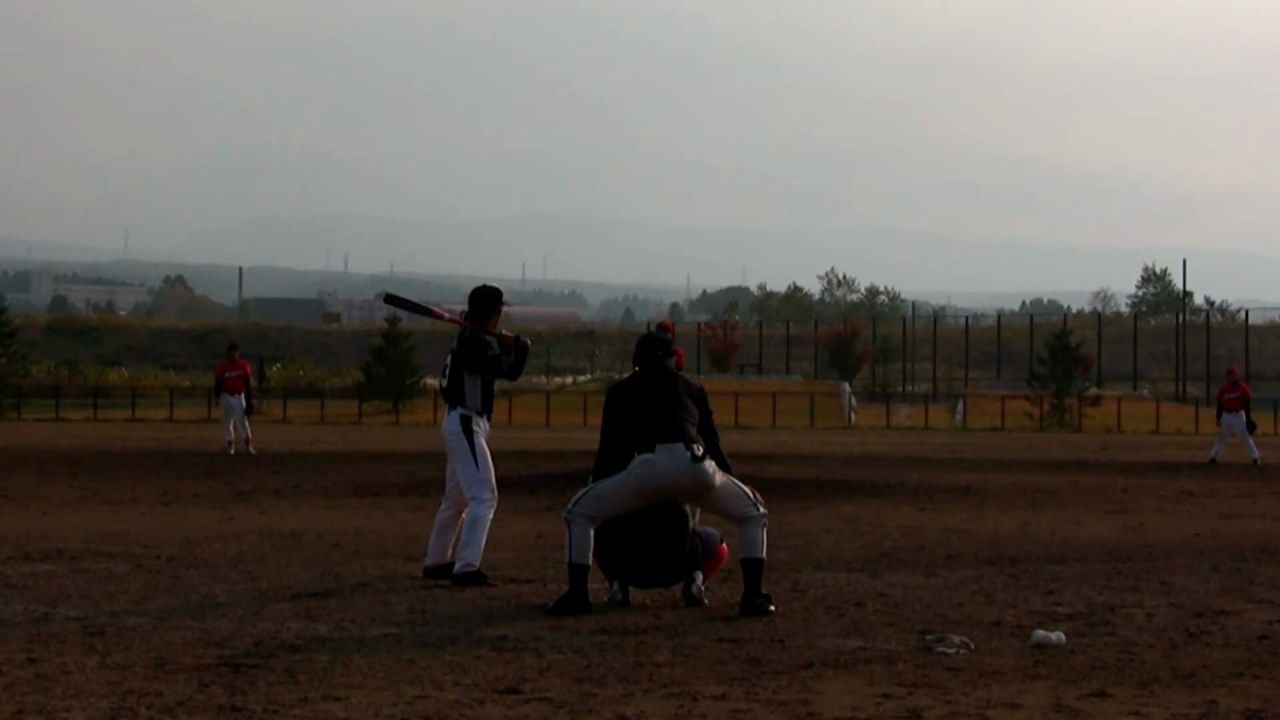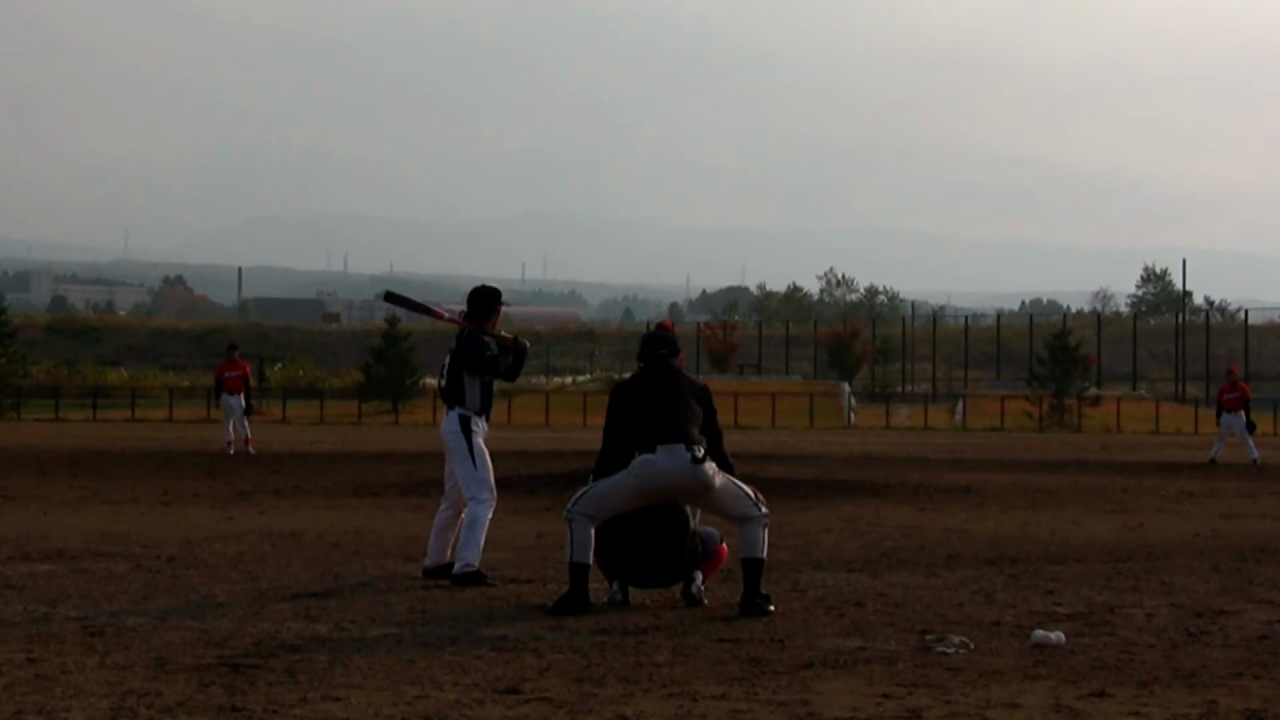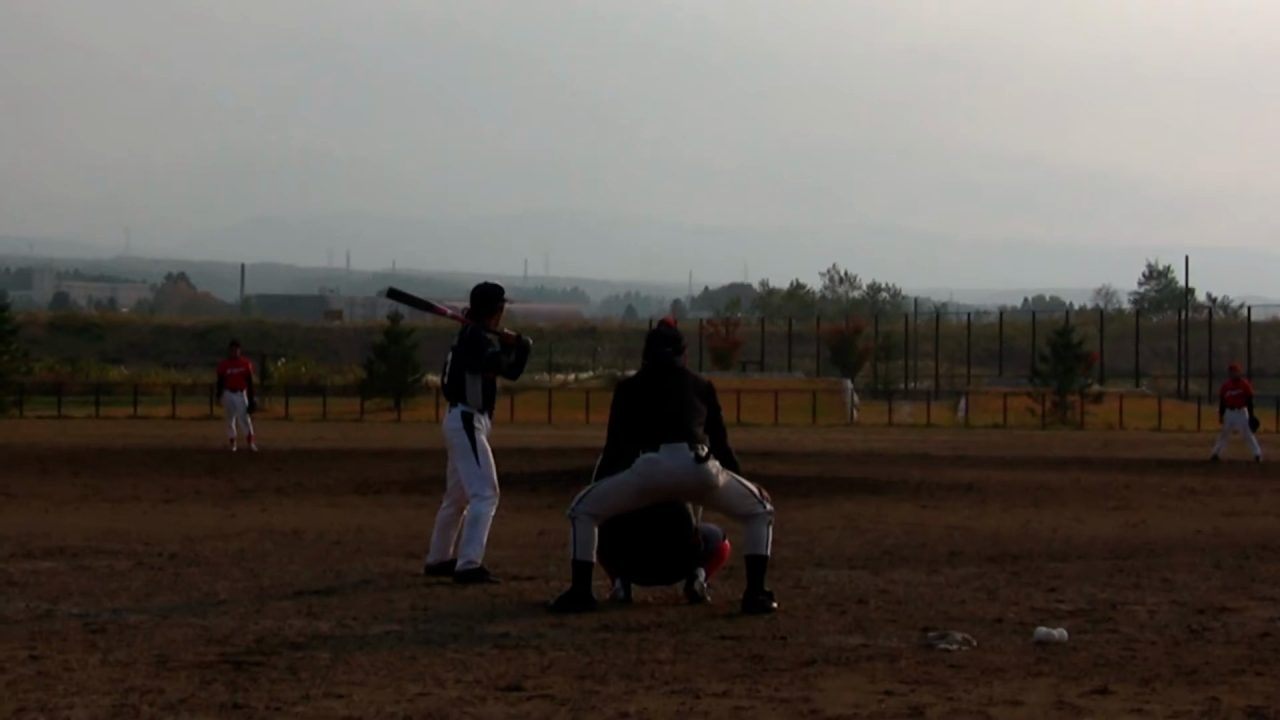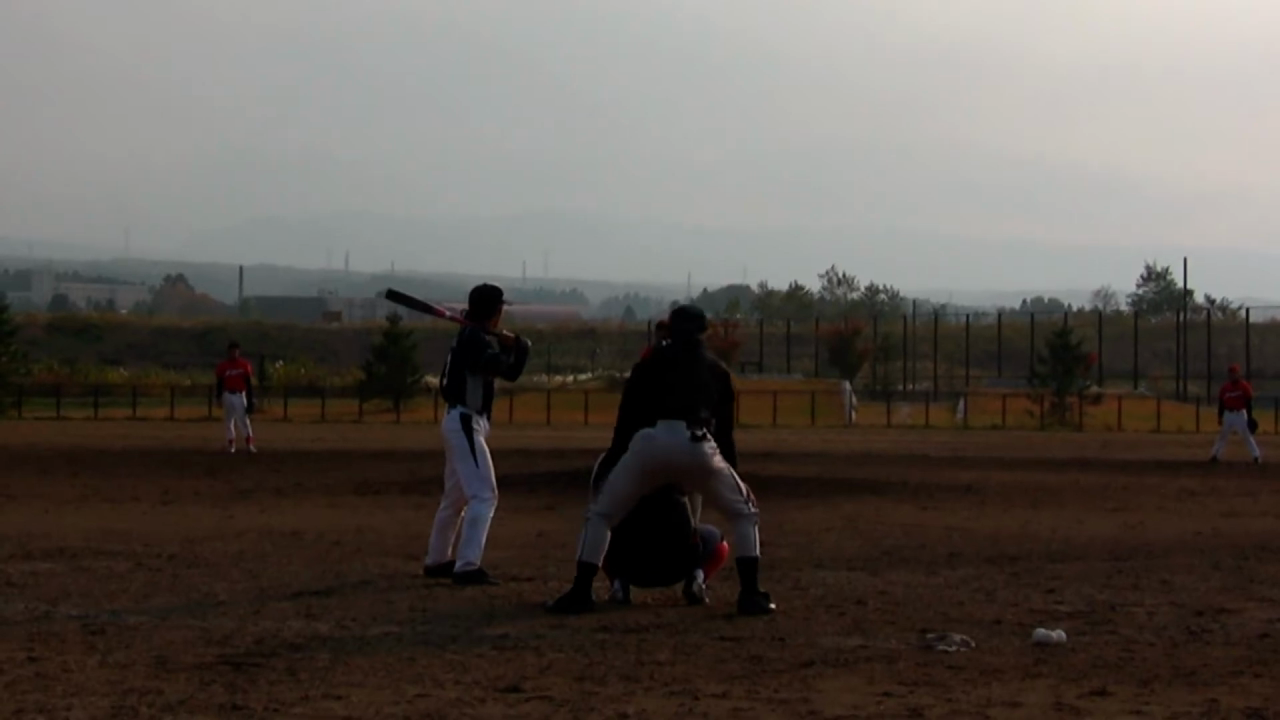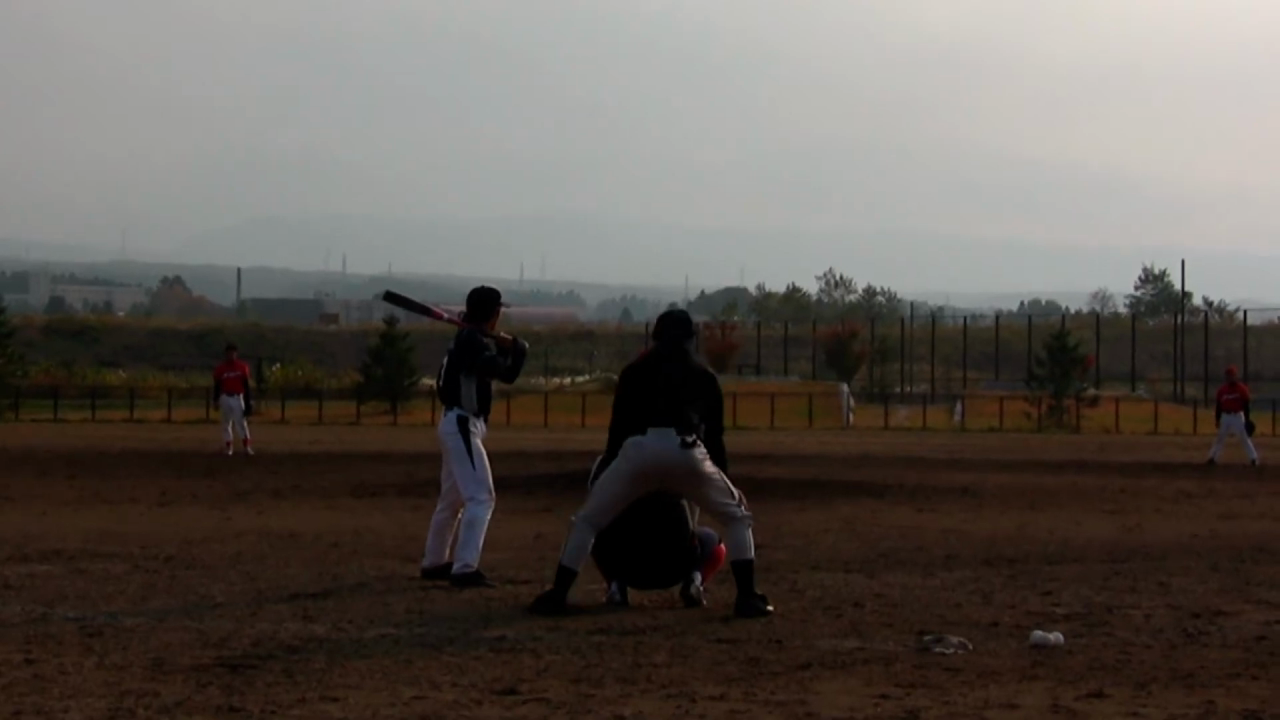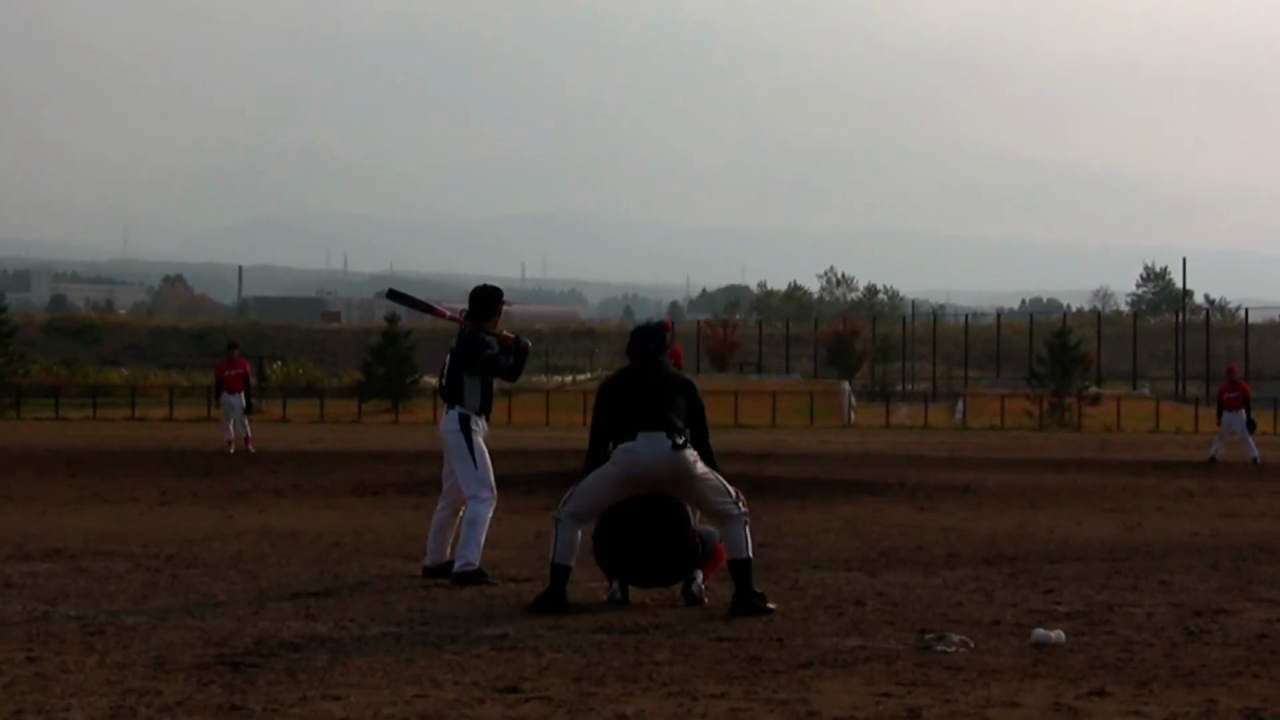
dt=0.5s
person 1, frame 1
left shoulder: (470, 338)
right shoulder: (474, 339)
left elbow: (511, 372)
right elbow: (500, 368)
left wrist: (515, 345)
right wrist: (509, 346)
left hip: (462, 423)
right hip: (466, 424)
left knee: (456, 498)
right knee: (483, 496)
left ankle: (437, 562)
right ankle: (466, 568)
person 1, frame 2
left shoulder: (469, 339)
right shoulder: (472, 339)
left elbow: (509, 373)
right elbow: (498, 368)
left wrist: (514, 347)
right wrist: (508, 348)
left hip: (459, 423)
right hip: (464, 424)
left knee: (455, 498)
right knee: (482, 496)
left ankle: (436, 562)
right ankle: (465, 569)
person 1, frame 3
left shoulder: (472, 336)
right shoulder: (475, 337)
left elbow: (511, 371)
right elbow: (502, 367)
left wrist: (516, 344)
right wrist: (512, 345)
left hip: (463, 420)
right hip: (467, 421)
left knee: (458, 495)
right knee: (485, 493)
left ankle: (439, 559)
right ankle: (468, 566)
person 1, frame 4
left shoulder: (470, 337)
right shoulder: (475, 338)
left elbow: (509, 373)
right elbow: (504, 369)
left wrist: (513, 345)
right wrist: (512, 346)
left hip: (461, 421)
right hip: (465, 422)
left knee: (455, 497)
right knee: (484, 495)
left ankle: (437, 561)
right ankle: (467, 567)
person 1, frame 5
left shoulder: (469, 339)
right shoulder: (472, 340)
left elbow: (507, 374)
right elbow: (499, 371)
left wrist: (511, 347)
right wrist: (509, 348)
left hip: (458, 424)
right hip: (462, 425)
left knee: (452, 498)
right knee: (481, 497)
left ankle: (434, 563)
right ankle: (464, 569)
person 1, frame 6
left shoulder: (471, 337)
right shoulder: (474, 338)
left elbow: (510, 373)
right elbow: (499, 368)
left wrist: (515, 345)
right wrist: (509, 346)
left hip: (460, 422)
right hip: (464, 423)
left knee: (453, 497)
right knee: (482, 495)
left ankle: (435, 561)
right ankle: (466, 567)
person 2, frame 1
left shoulder: (622, 391)
right shoulder: (691, 389)
left elbow: (609, 447)
right elbow: (711, 441)
left wrist: (595, 483)
right wrist: (729, 479)
left hip: (646, 468)
right hip: (695, 467)
left knee: (579, 513)
right knee: (753, 512)
left ankle: (577, 595)
right ankle: (753, 596)
person 2, frame 2
left shoulder: (626, 389)
right shoulder: (697, 388)
left elbow: (612, 445)
right elbow: (715, 442)
left wrist: (595, 480)
right wrist: (731, 477)
left hip: (646, 468)
right hip: (695, 468)
left knee: (580, 512)
right knee: (754, 513)
left ankle: (578, 595)
right ankle: (752, 597)
person 2, frame 3
left shoulder: (630, 387)
right shoulder: (700, 385)
left elbow: (615, 445)
right elbow: (719, 441)
left wrist: (601, 482)
right wrist: (737, 478)
left hip: (648, 469)
right hip: (699, 467)
left knee: (583, 511)
right knee: (759, 510)
left ankle: (580, 593)
right ankle: (755, 594)
person 2, frame 4
left shoulder: (647, 365)
right shoulder: (715, 369)
left elbow: (626, 420)
right elbow: (724, 428)
left wrist: (611, 467)
right wrist: (732, 471)
left hip: (649, 443)
right hip: (697, 445)
left knee: (601, 515)
right knee: (744, 513)
left ankle: (580, 594)
right ankle: (750, 595)
person 2, frame 5
left shoulder: (635, 371)
right shoulder: (703, 375)
left elbow: (618, 427)
right elbow: (715, 434)
left wrist: (610, 468)
right wrist: (722, 476)
left hip: (639, 450)
right hip: (687, 452)
left knee: (588, 520)
right knee: (736, 515)
left ankle: (557, 596)
right ankle: (747, 597)
person 2, frame 6
left shoulder: (613, 384)
right shoulder: (682, 383)
left elbow: (598, 441)
right elbow: (701, 438)
left wrist: (585, 484)
right wrist: (716, 478)
left hip: (628, 457)
right hip: (677, 456)
left knee: (569, 513)
right knee: (733, 512)
left ankle: (555, 594)
right ankle: (745, 595)
